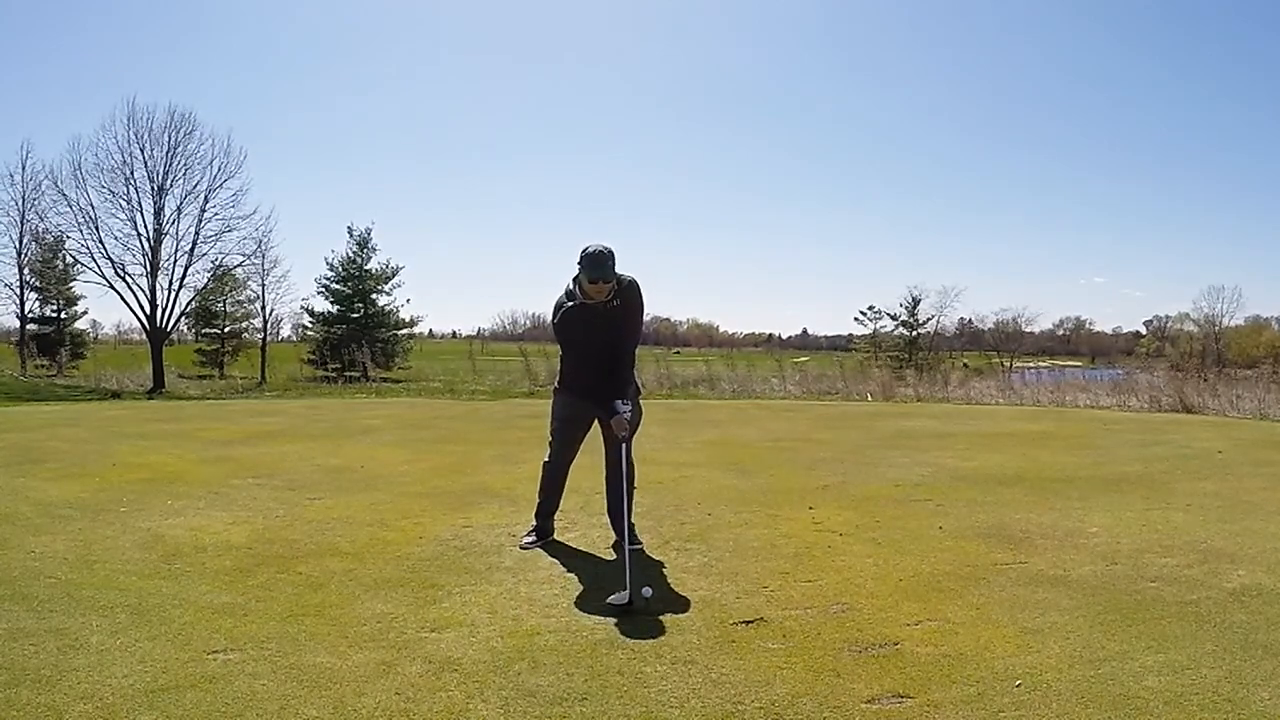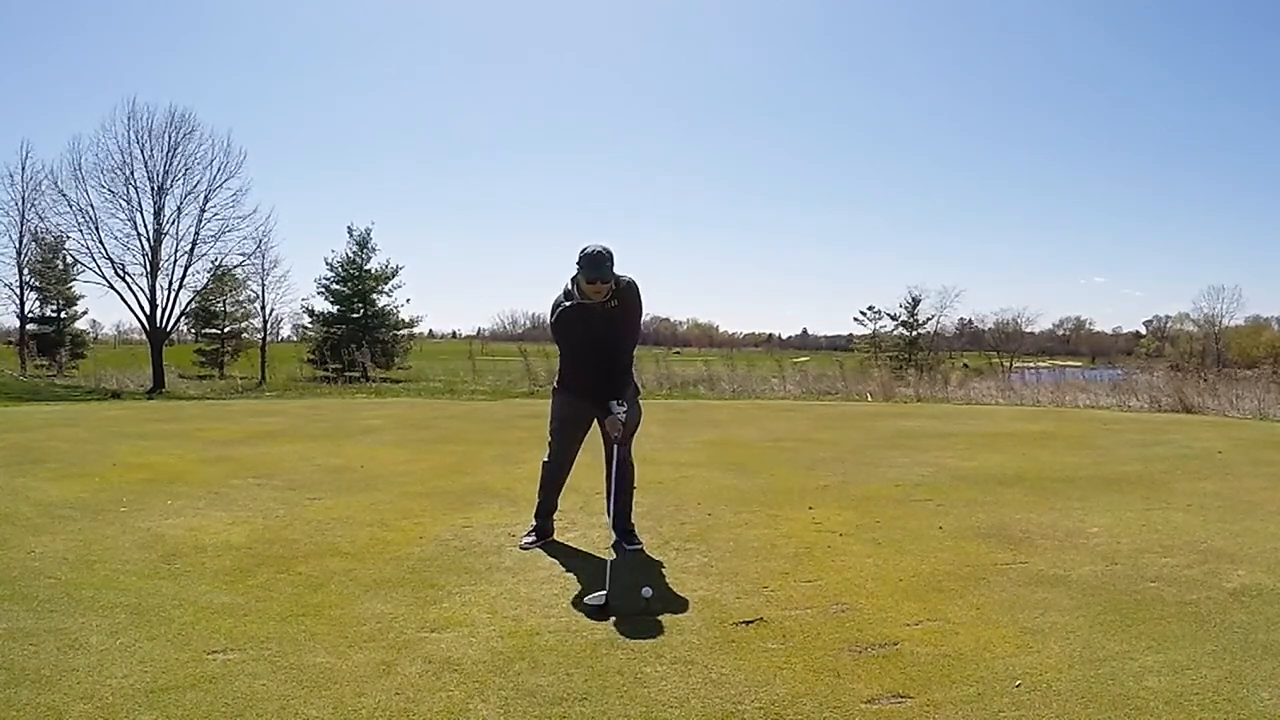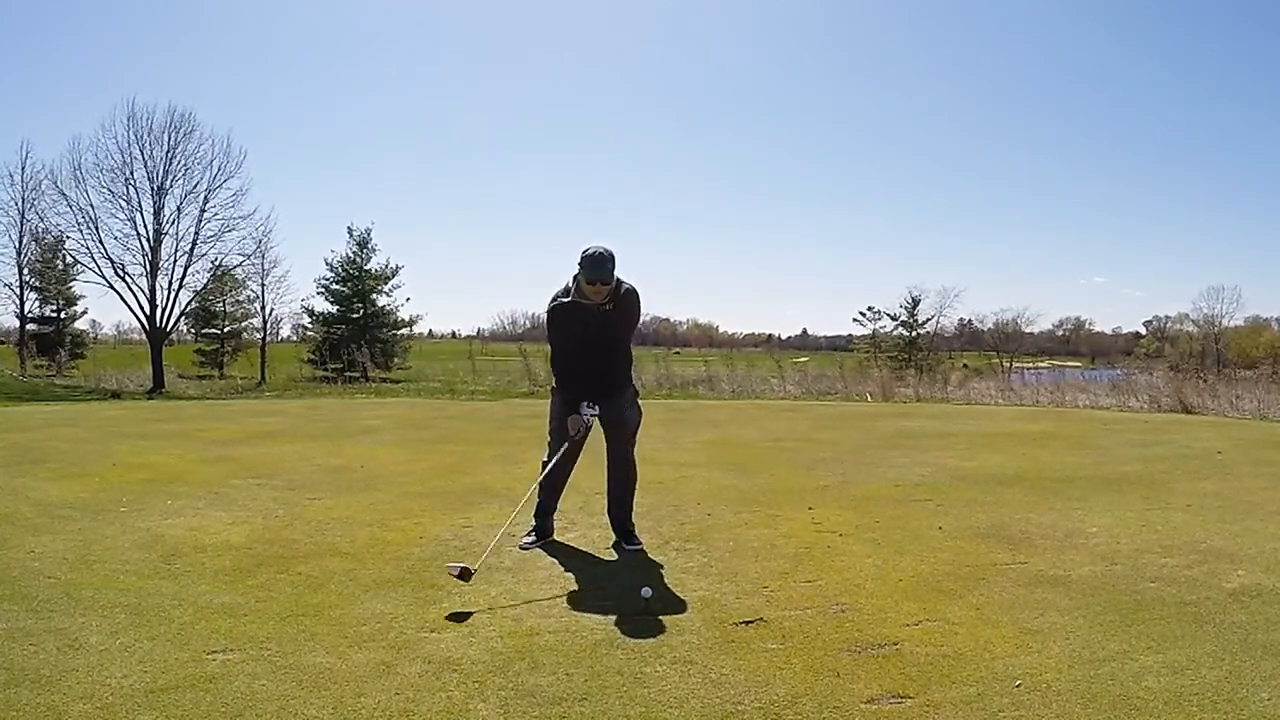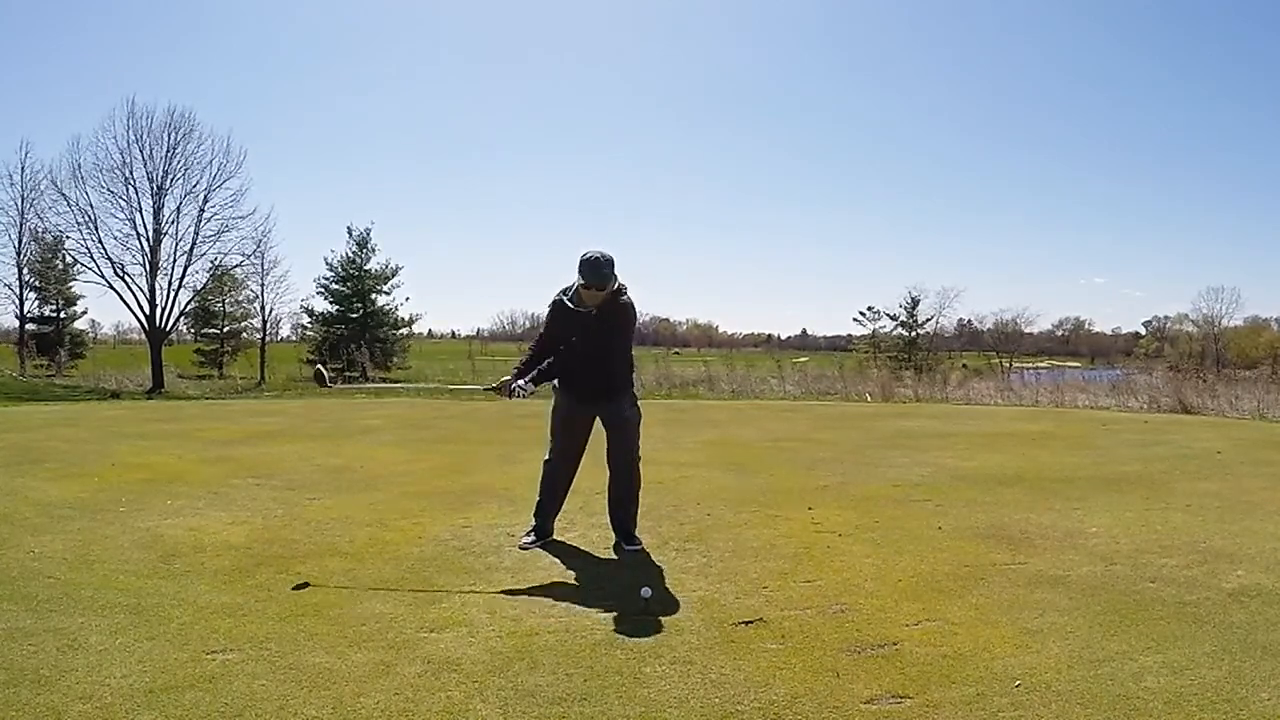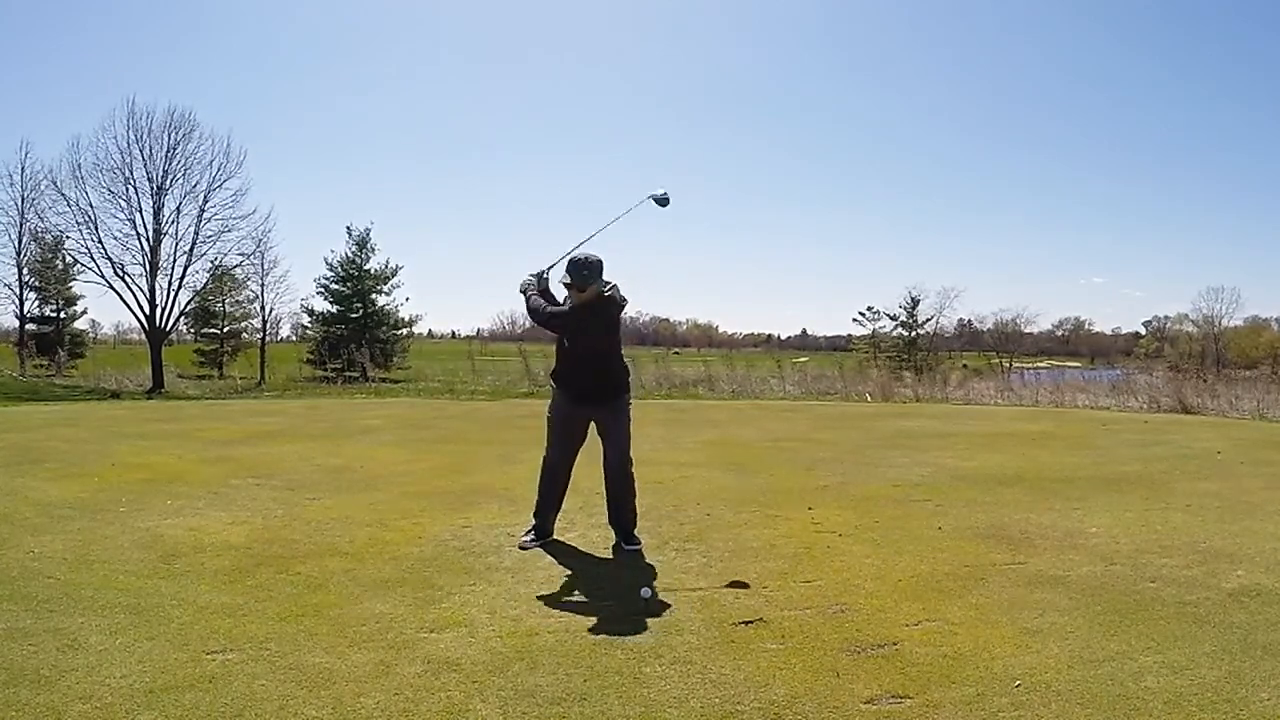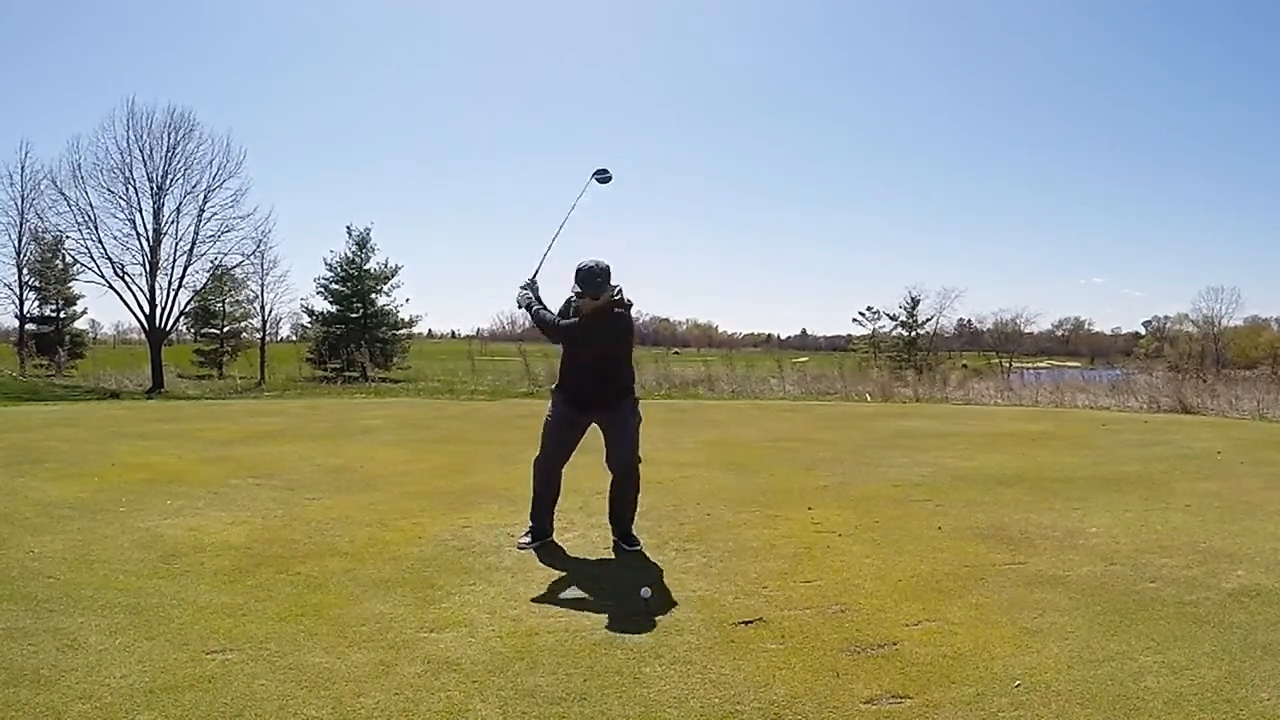
dt=0.3s
person 1, frame 1
left shoulder: (629, 291)
right shoulder: (566, 311)
left elbow: (628, 348)
right elbow: (581, 366)
left wrist: (621, 400)
right wrist: (610, 410)
left hip: (620, 391)
right hip: (576, 392)
left knee: (620, 460)
right knee: (558, 457)
left ankle: (623, 527)
right ankle: (543, 525)
person 1, frame 2
left shoulder: (628, 291)
right shoulder: (564, 310)
left elbow: (626, 349)
right elbow: (579, 365)
left wrist: (617, 401)
right wrist: (604, 410)
left hip: (619, 391)
right hip: (574, 393)
left knee: (620, 459)
right knee: (557, 458)
left ankle: (623, 528)
right ankle: (542, 525)
person 1, frame 3
left shoulder: (627, 298)
right shoulder: (561, 306)
left elbow: (617, 353)
right elbow: (562, 362)
left wrist: (593, 405)
right wrist: (568, 406)
left hip: (616, 392)
right hip: (572, 394)
left knee: (622, 461)
right knee: (557, 459)
left ankle: (623, 528)
right ankle: (542, 526)
person 1, frame 4
left shoulder: (622, 309)
right shoulder: (563, 304)
left elbow: (577, 353)
right elbow: (544, 344)
left wrist: (531, 380)
right wrist: (518, 375)
left hip: (616, 393)
right hip: (574, 393)
left knee: (625, 462)
right knee: (559, 461)
left ankle: (624, 530)
right ankle: (542, 526)
person 1, frame 5
left shoulder: (599, 312)
right shoulder: (580, 304)
left elbow: (541, 313)
left wrist: (531, 287)
right wrist: (542, 287)
left hip: (610, 397)
right hip: (570, 395)
left knee: (618, 463)
right knee: (555, 460)
left ankle: (625, 530)
right ankle: (542, 526)
person 1, frame 6
left shoulder: (616, 318)
right shoulder: (575, 304)
left elbow: (556, 330)
right elbow: (560, 331)
left wrist: (529, 302)
right wrist: (535, 299)
left hip: (616, 402)
right hip: (572, 399)
left knee: (625, 466)
right knee: (547, 463)
left ankle: (623, 530)
right ankle: (540, 528)
